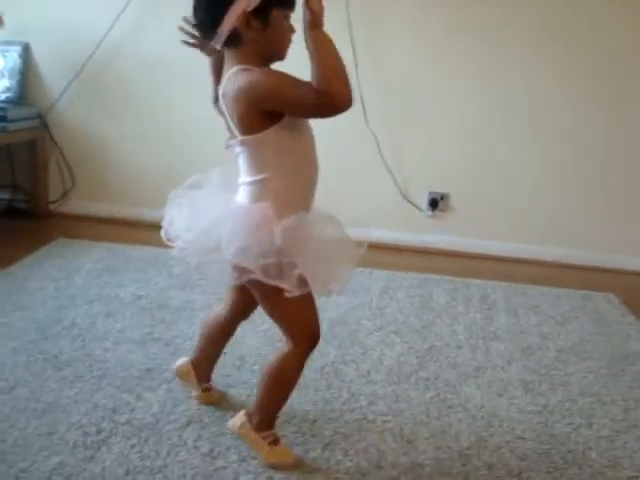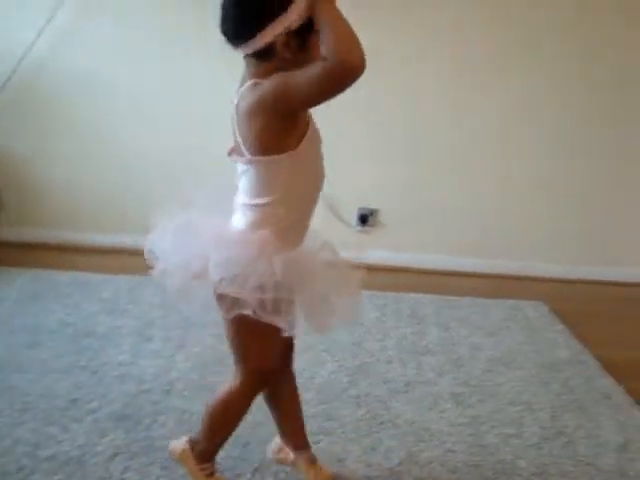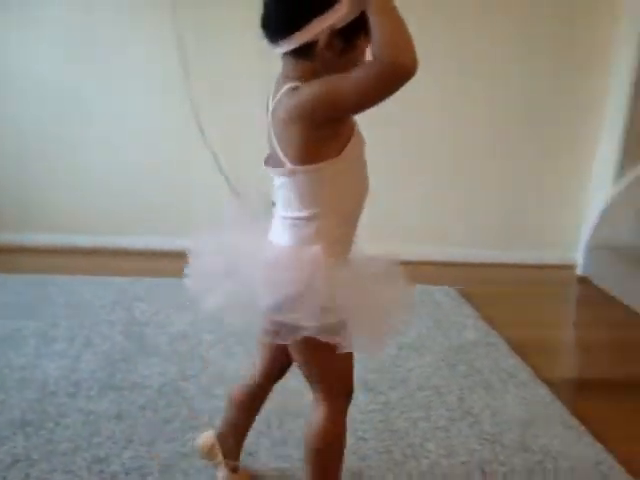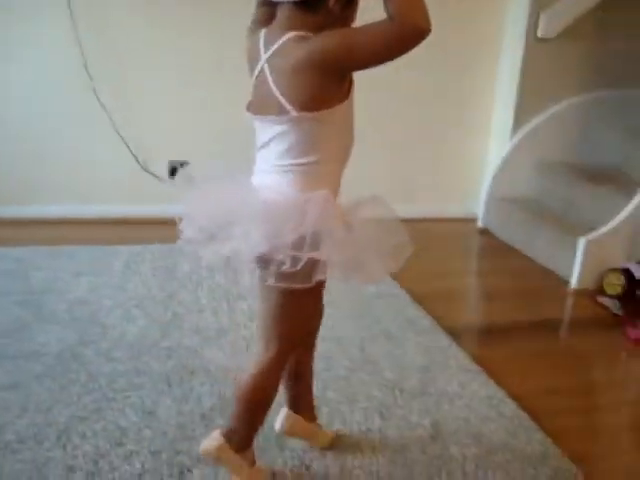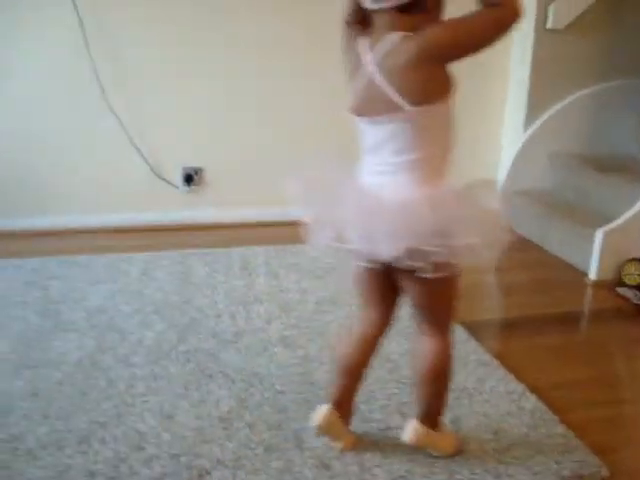
dt=0.5s
person 1, frame 1
left shoulder: (238, 79)
right shoulder: (256, 83)
left elbow: (221, 102)
right elbow: (335, 98)
left wrist: (217, 60)
left hip: (264, 225)
right hip: (266, 233)
left knee: (235, 309)
right knee: (304, 336)
left ankle: (197, 373)
right ankle: (258, 425)
person 1, frame 2
left shoulder: (264, 87)
right shoulder: (271, 95)
right elbow: (348, 64)
left hip: (265, 256)
right hip: (256, 261)
left knee: (277, 364)
right knee: (253, 374)
person 1, frame 3
left shoulder: (291, 88)
right shoulder: (313, 103)
right elbow: (399, 64)
left hip: (292, 269)
right hip: (306, 279)
left knee: (268, 371)
right knee: (334, 395)
person 1, frame 4
right shoulder: (321, 52)
left hip: (269, 207)
right hip: (295, 220)
left knee: (299, 329)
right knee: (281, 346)
left ankle: (301, 414)
person 1, frame 5
left shoulder: (359, 47)
right shoulder: (424, 50)
left hip: (372, 210)
right hip: (419, 217)
left knee: (372, 320)
right knee: (435, 329)
left ankle: (336, 412)
right ankle: (427, 424)
